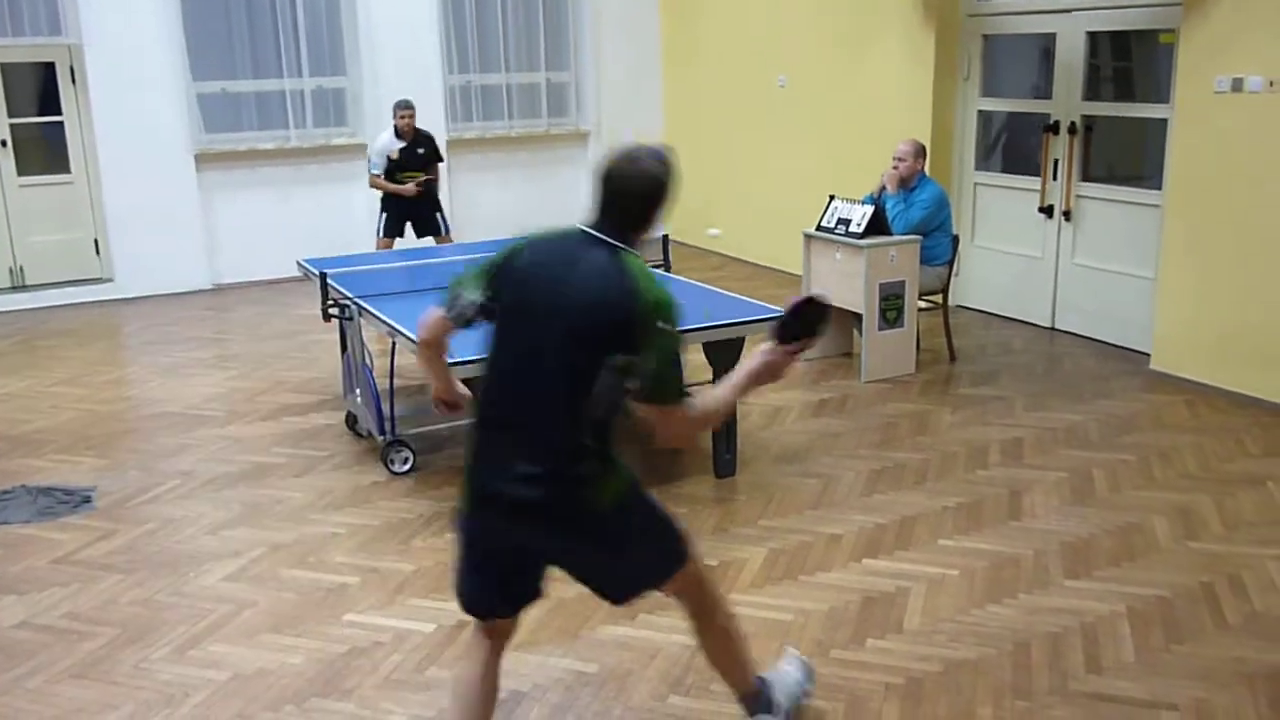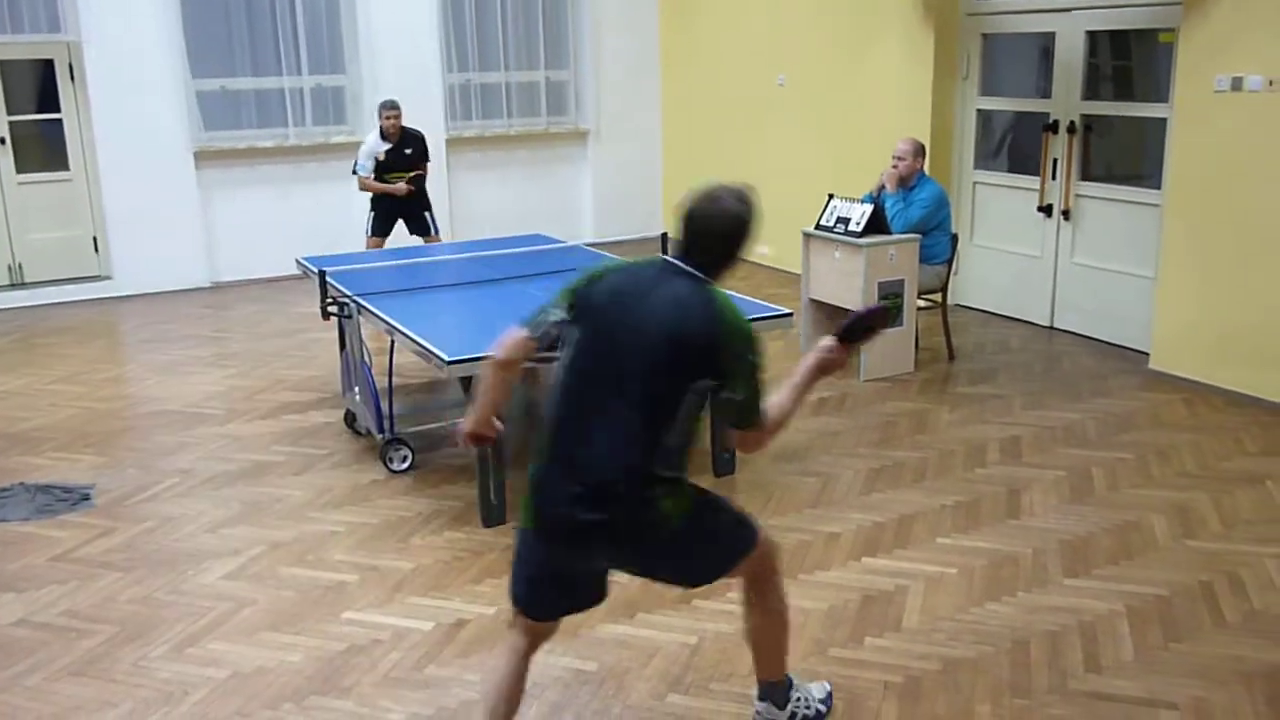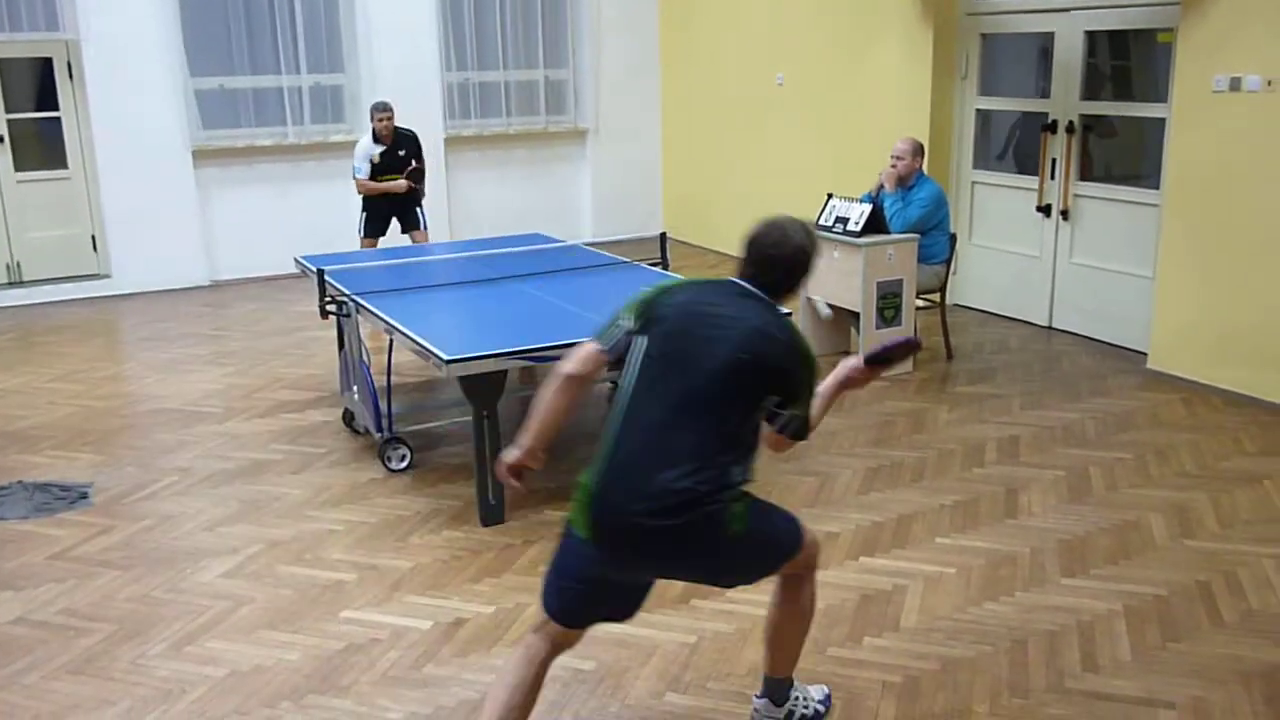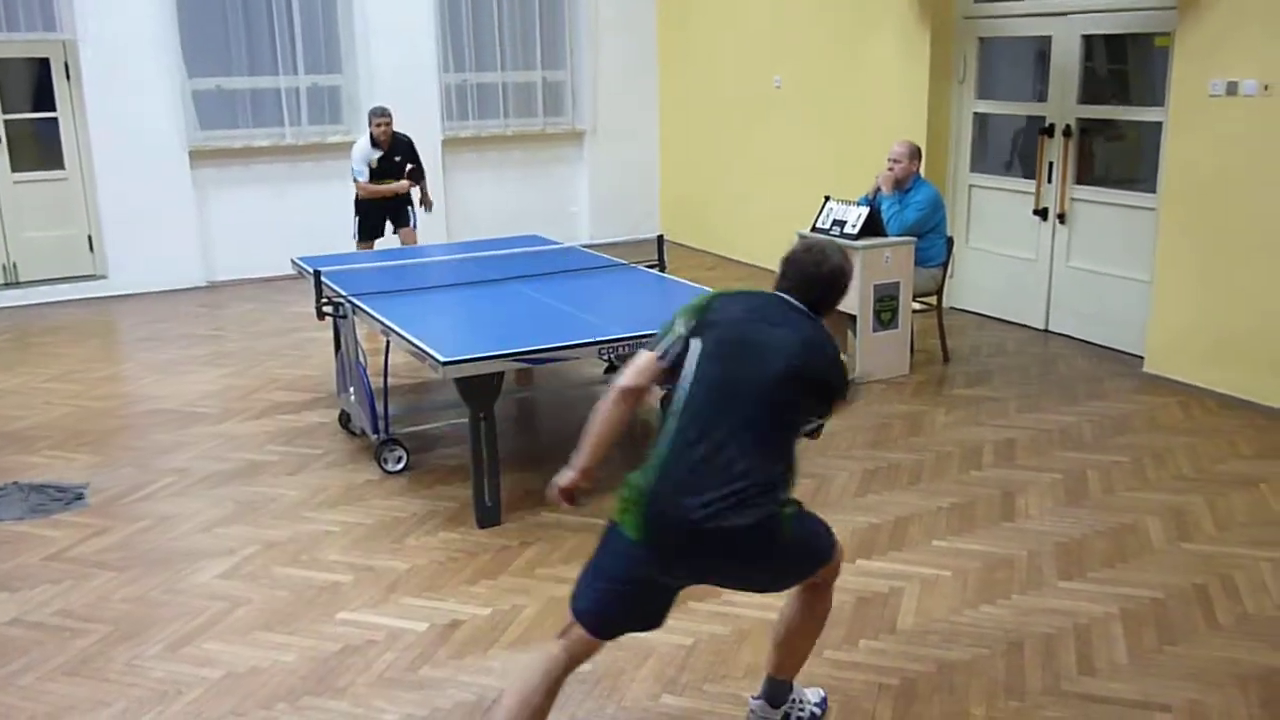
dt=0.1s
person 1, frame 1
left shoulder: (522, 255)
right shoulder: (647, 299)
left elbow: (431, 332)
right elbow: (673, 428)
left wrist: (440, 384)
right wrist: (752, 371)
left hip: (490, 490)
right hip: (582, 494)
left knee: (488, 634)
right knee: (693, 585)
person 1, frame 2
left shoulder: (603, 281)
right shoulder: (729, 328)
left elbow: (506, 356)
right elbow: (755, 437)
left wrist: (479, 416)
right wrist: (813, 367)
left hip: (552, 504)
right hip: (646, 510)
left knee: (526, 633)
right knee: (761, 562)
person 1, frame 3
left shoulder: (667, 297)
right shoulder: (787, 349)
left elbow: (574, 373)
right elbow: (783, 438)
left wrist: (524, 446)
right wrist: (837, 381)
left hip: (607, 512)
right hip: (697, 521)
left knee: (545, 638)
right knee: (802, 556)
person 1, frame 4
left shoulder: (711, 307)
right shoulder: (827, 363)
left elbow: (630, 387)
left wrist: (578, 467)
left hip: (657, 516)
right hip: (751, 531)
left knee: (571, 646)
right knee: (822, 562)
person 2, frame 1
left shoulder: (932, 193)
right shoulder: (896, 188)
left elbow: (900, 228)
left wrist: (892, 191)
right wrist: (879, 190)
left hip: (930, 269)
person 2, frame 2
left shoulder: (931, 192)
right shoulder: (896, 186)
left elbow: (900, 227)
left wrist: (891, 190)
right wrist: (877, 189)
left hip: (929, 268)
person 2, frame 3
left shoulder: (930, 192)
right shoulder: (894, 186)
left elbow: (899, 227)
left wrist: (890, 189)
right wrist: (877, 188)
left hip: (928, 268)
person 2, frame 4
left shoulder: (927, 195)
right shoulder: (893, 189)
left elbow: (896, 230)
left wrist: (887, 193)
right wrist: (873, 191)
left hip: (925, 271)
person 3, frame 1
left shoulder: (427, 139)
right shoulder: (383, 143)
right elbow: (373, 181)
left wrist: (435, 189)
right wrist: (401, 189)
left hip: (426, 198)
right hip: (396, 200)
left knee: (446, 244)
right knee: (383, 249)
person 3, frame 2
left shoulder: (416, 137)
right shoulder: (370, 144)
right elbow: (363, 183)
left wrist: (420, 187)
right wrist: (393, 189)
left hip: (415, 198)
right hip: (384, 200)
left knee: (435, 244)
right knee: (373, 249)
person 3, frame 3
left shoulder: (409, 137)
right shoulder: (364, 147)
left elbow: (420, 162)
right elbow: (361, 187)
left wrist: (419, 185)
right wrist: (392, 186)
left hip: (407, 197)
right hip: (376, 199)
left knee: (422, 243)
right knee: (367, 249)
person 3, frame 4
left shoulder: (404, 143)
right shoulder: (361, 149)
left elbow: (418, 166)
right elbow: (362, 190)
left wrist: (424, 192)
right wrist: (395, 187)
left hip: (399, 199)
right hip: (369, 202)
left knee: (410, 243)
